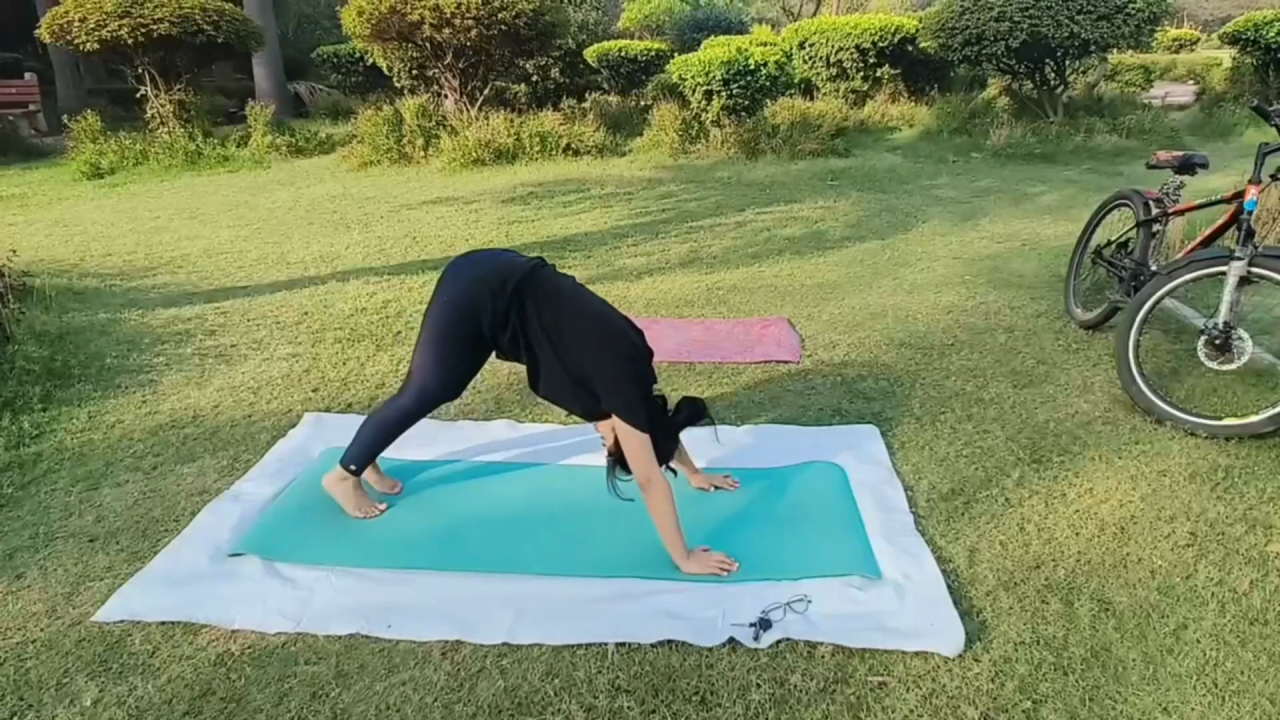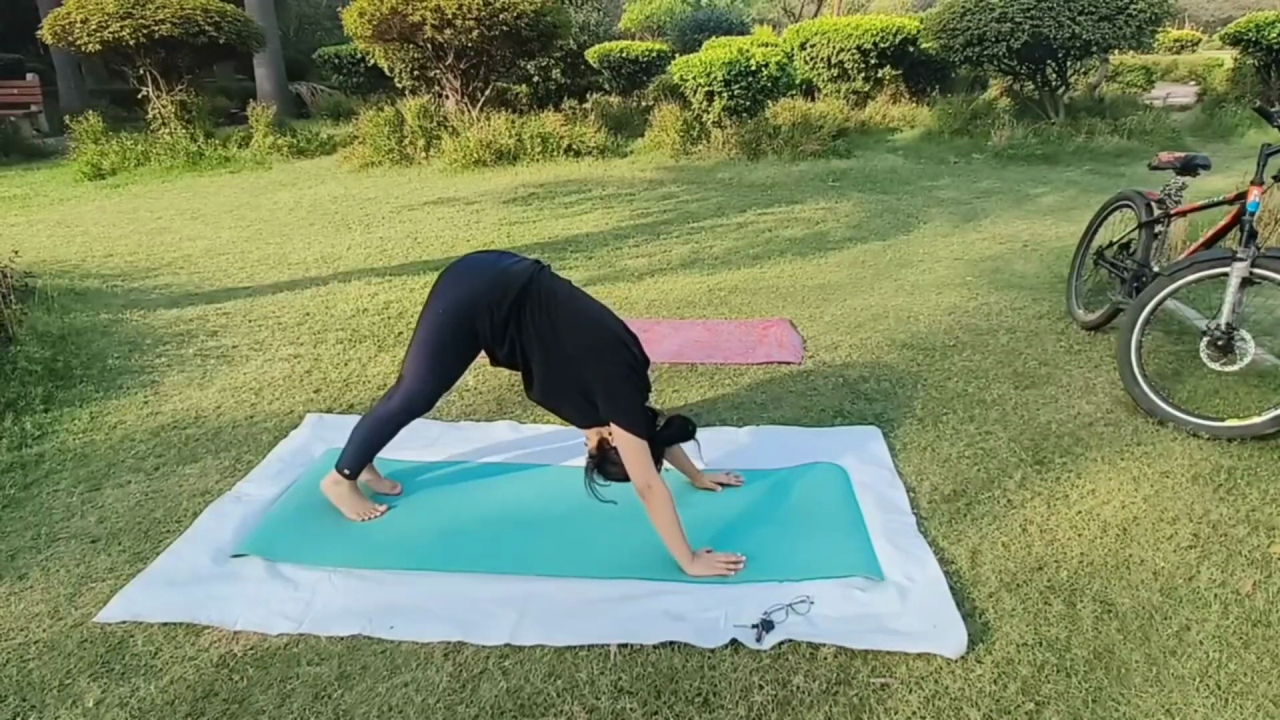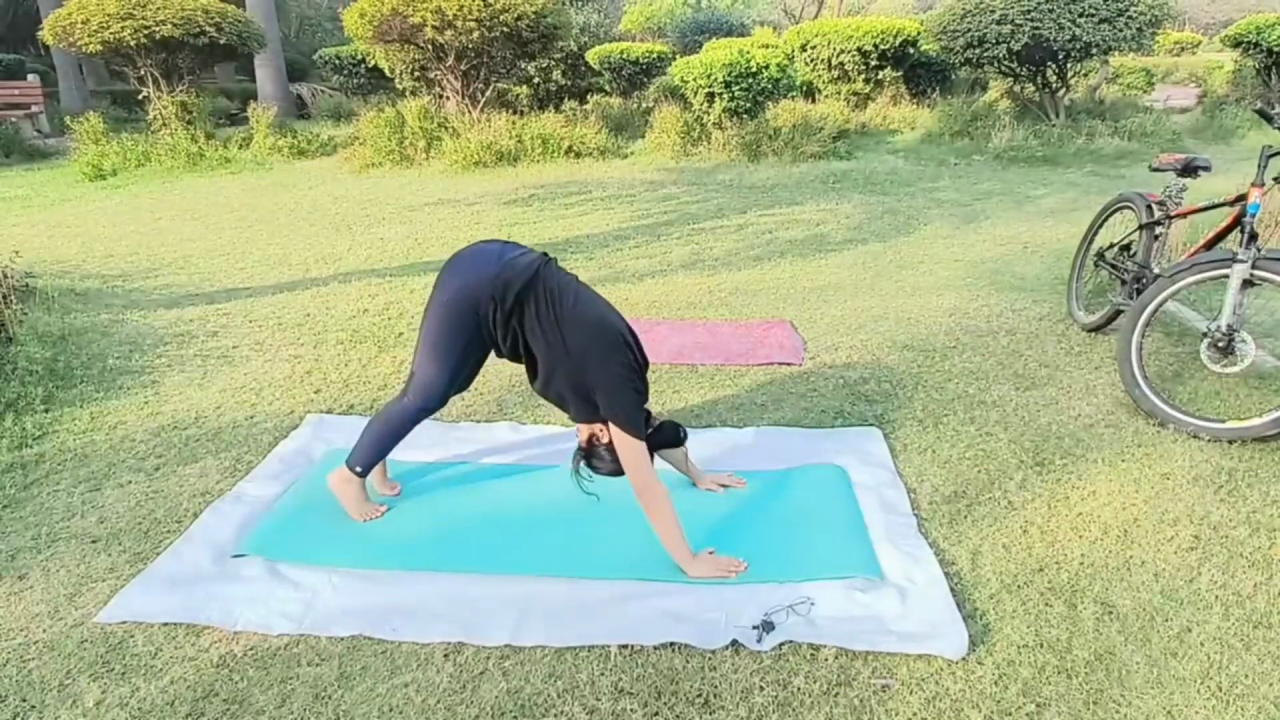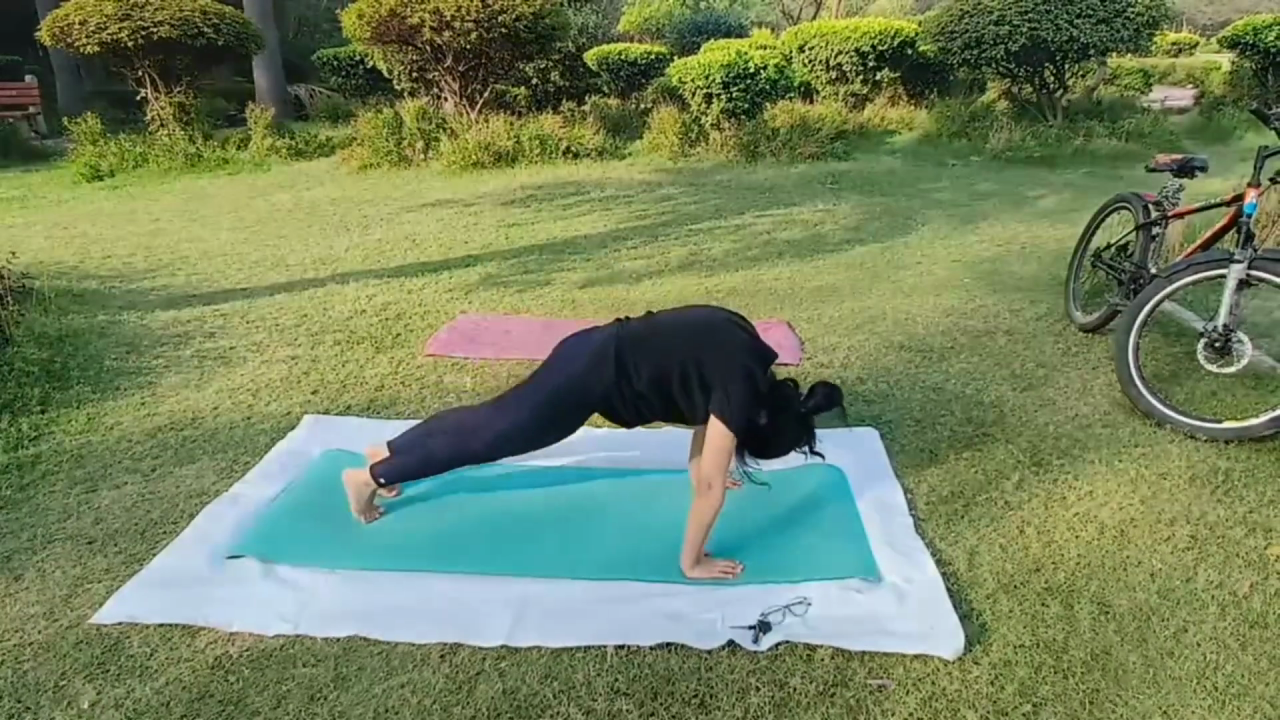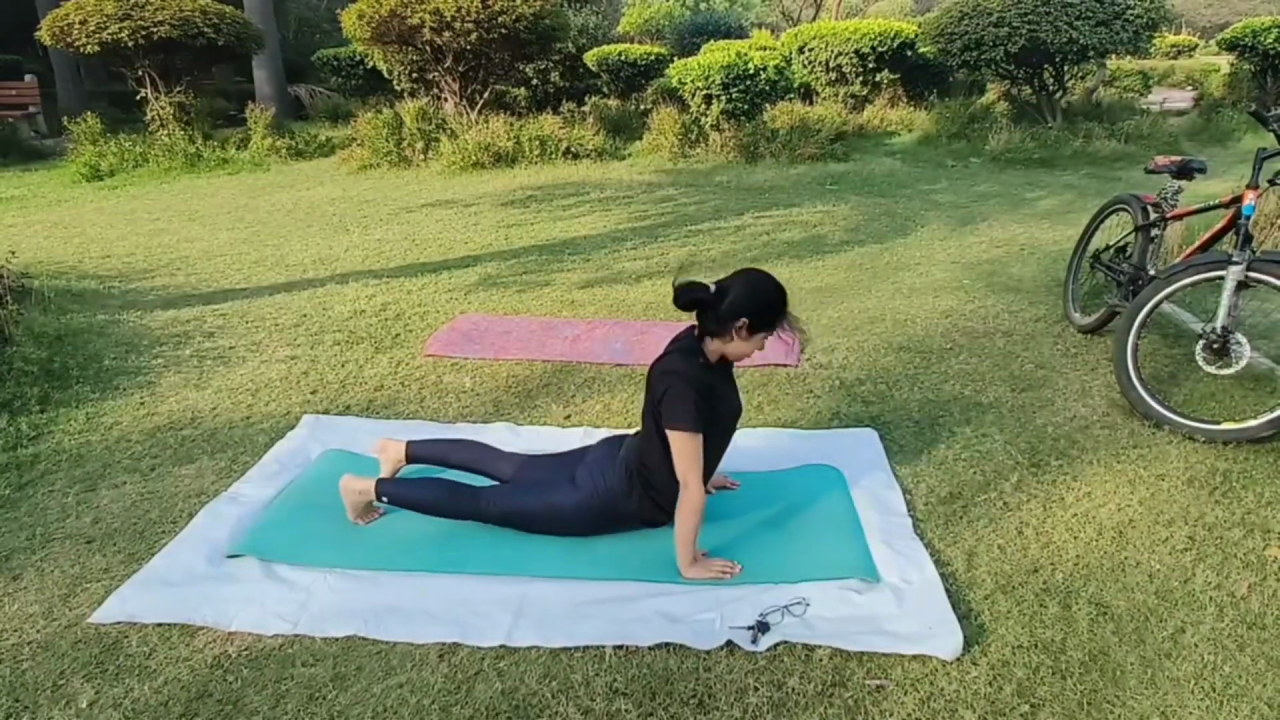
dt=1s
person 1, frame 1
left shoulder: (631, 369)
right shoulder: (623, 383)
left elbow: (661, 424)
right elbow: (650, 480)
left wrist: (695, 473)
right wrist: (685, 559)
left hip: (499, 284)
right hip: (480, 291)
left knee: (443, 389)
right knee: (422, 393)
left ankle: (365, 461)
right ankle: (344, 476)
person 1, frame 2
left shoulder: (623, 376)
right shoulder: (617, 390)
left elbow: (655, 430)
right elbow: (649, 487)
left wrist: (698, 475)
right wrist: (690, 561)
left hip: (498, 283)
right hip: (478, 296)
left knee: (423, 389)
right knee: (414, 396)
left ankle: (363, 466)
right ankle: (341, 479)
person 1, frame 3
left shoulder: (620, 375)
right shoulder: (615, 388)
left elbow: (655, 428)
right elbow: (646, 487)
left wrist: (697, 476)
right wrist: (690, 563)
left hip: (506, 276)
right hip: (483, 285)
left knee: (434, 388)
right knee: (426, 395)
left ankle: (375, 460)
right ankle: (350, 475)
person 1, frame 4
left shoulder: (743, 351)
right shoulder: (743, 385)
right elbow: (709, 484)
left wrist: (701, 469)
right wrist: (692, 562)
left hip: (596, 355)
right hip: (594, 376)
left knee: (490, 418)
right knee: (486, 439)
left ankle: (388, 449)
right ankle: (369, 476)
person 1, frame 5
left shoulder: (703, 346)
right shoulder: (684, 378)
right elbow: (689, 487)
left wrist: (705, 473)
right wrist: (689, 563)
left hip: (622, 459)
right hip: (615, 497)
left knee: (509, 467)
right knee: (488, 503)
left ankle: (401, 450)
right ankle: (371, 489)
